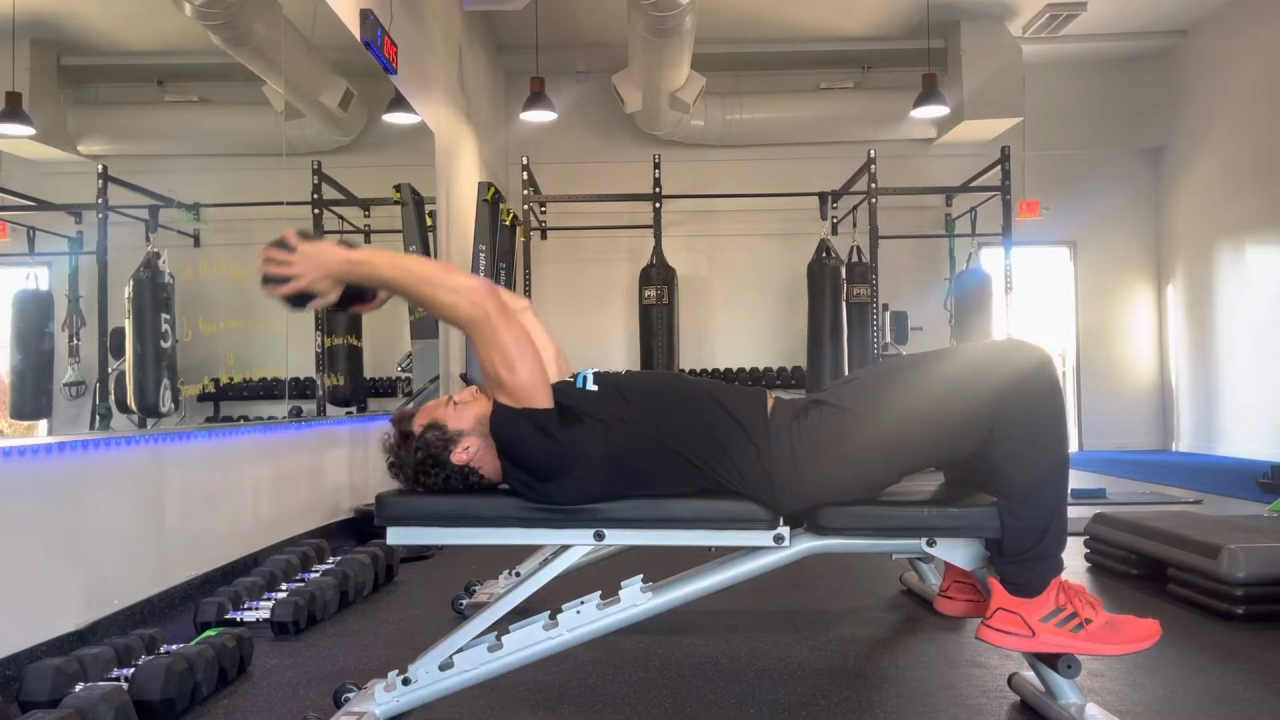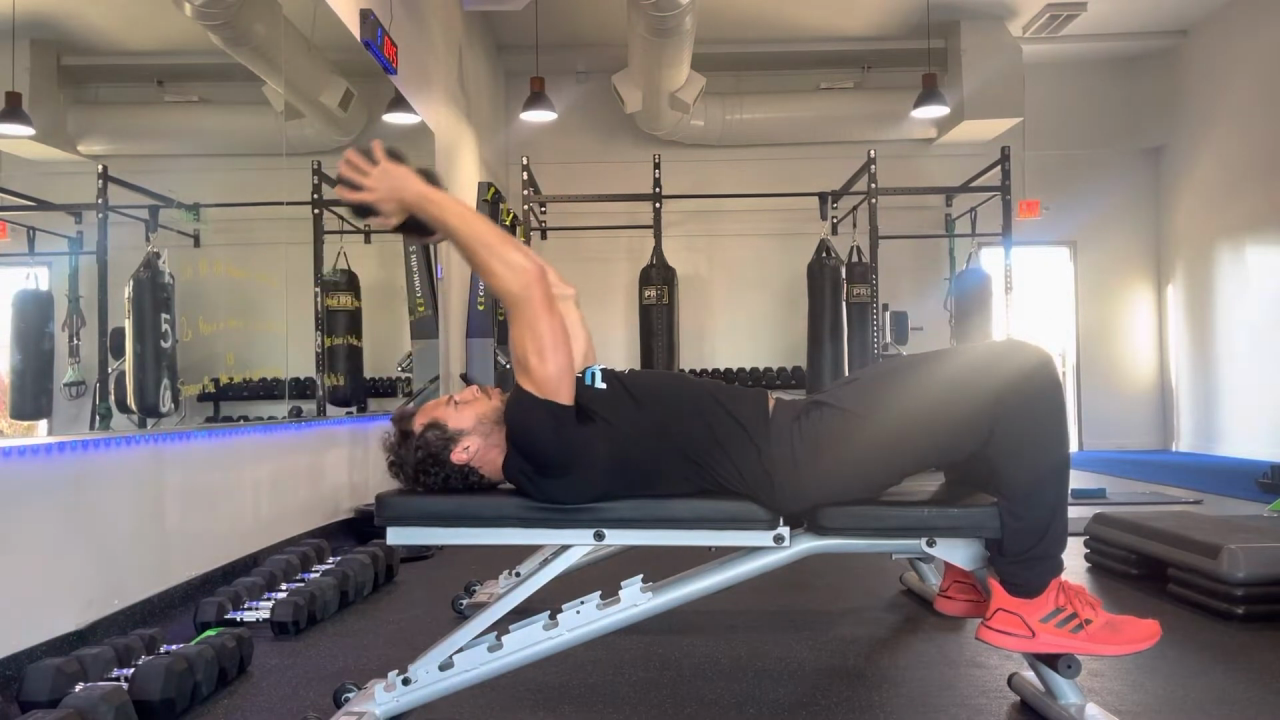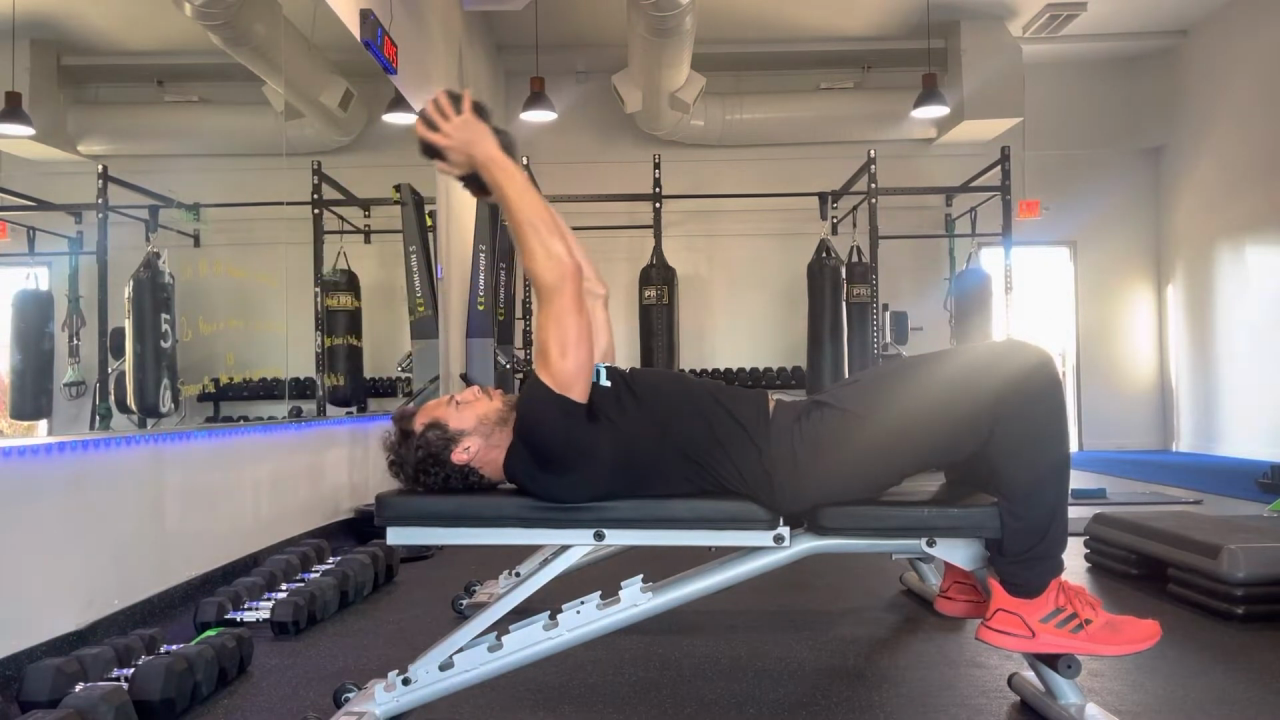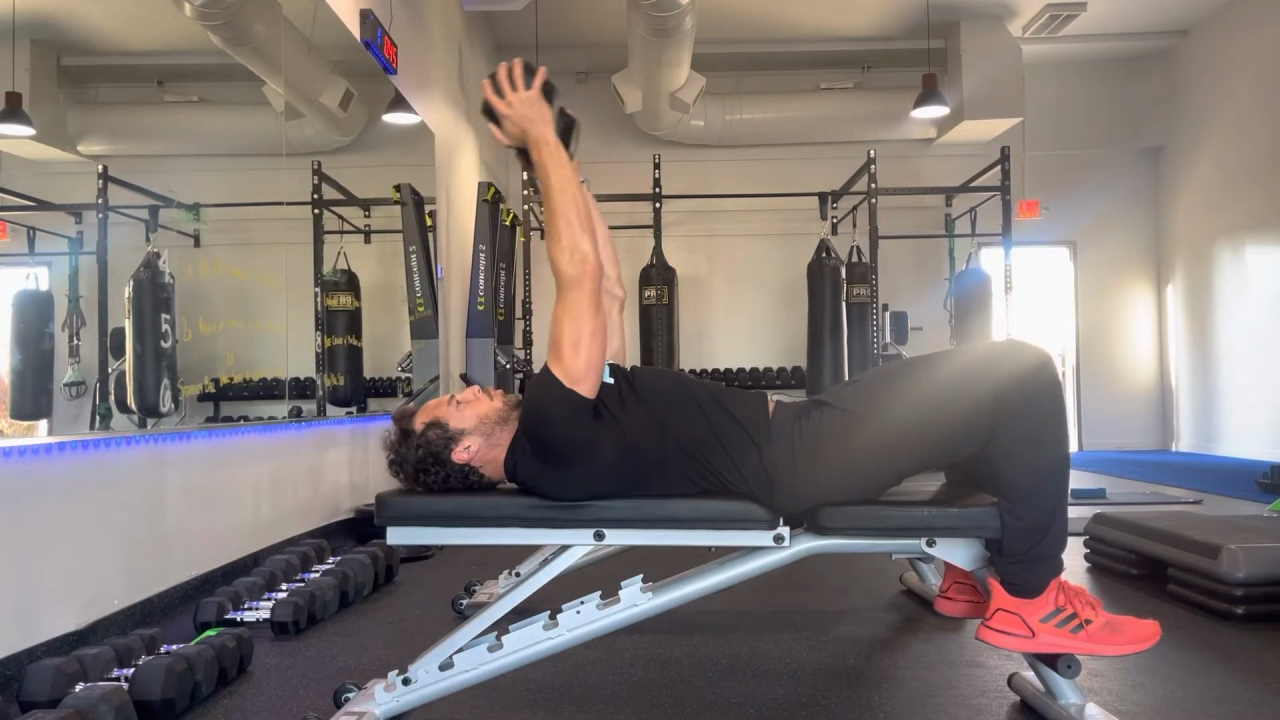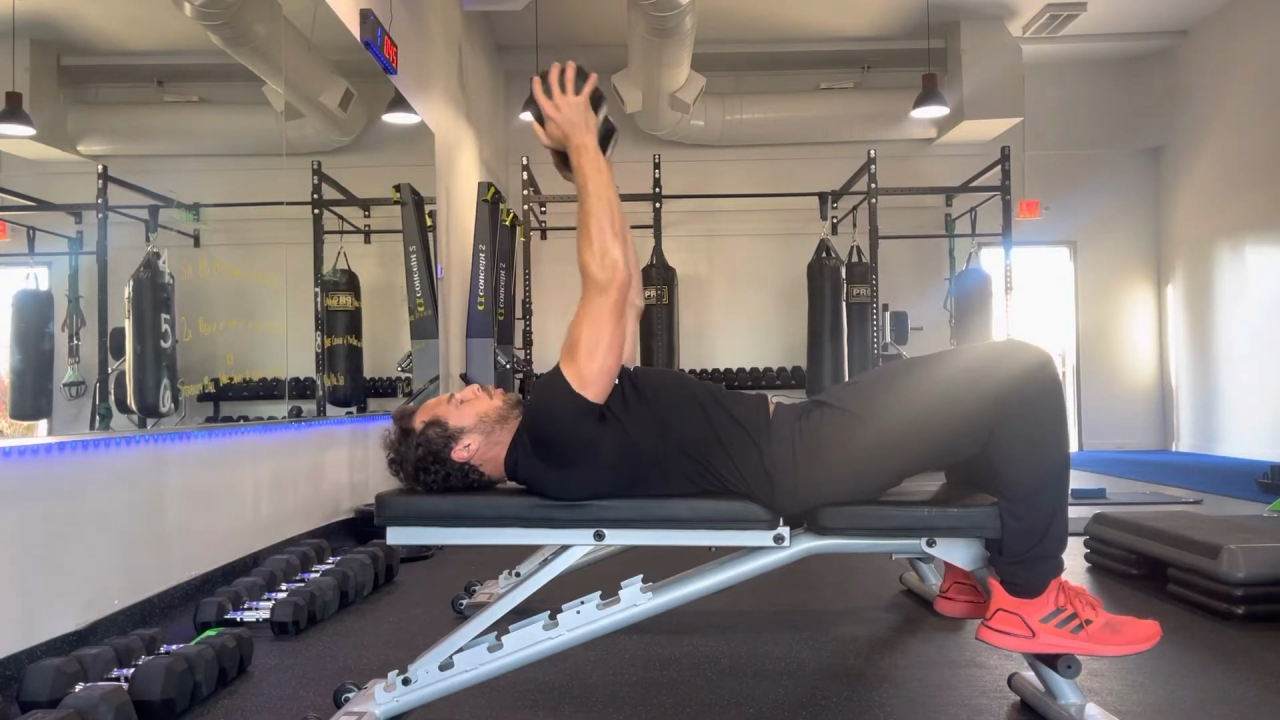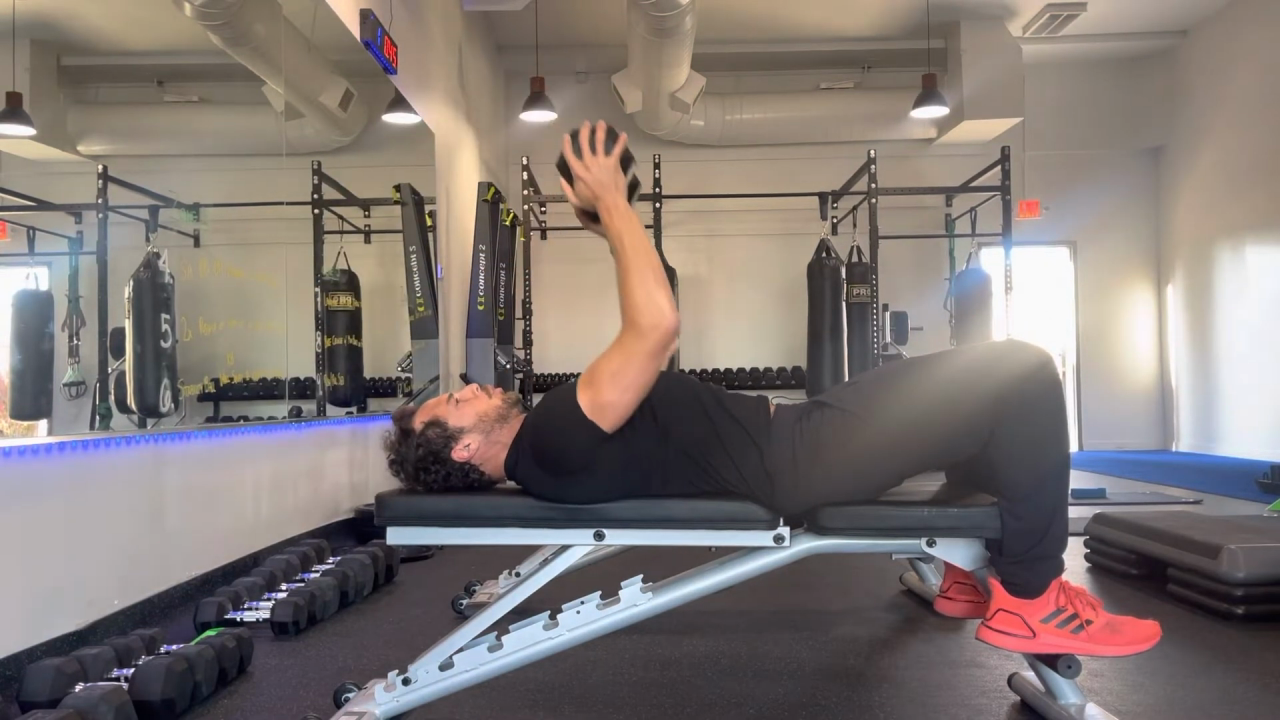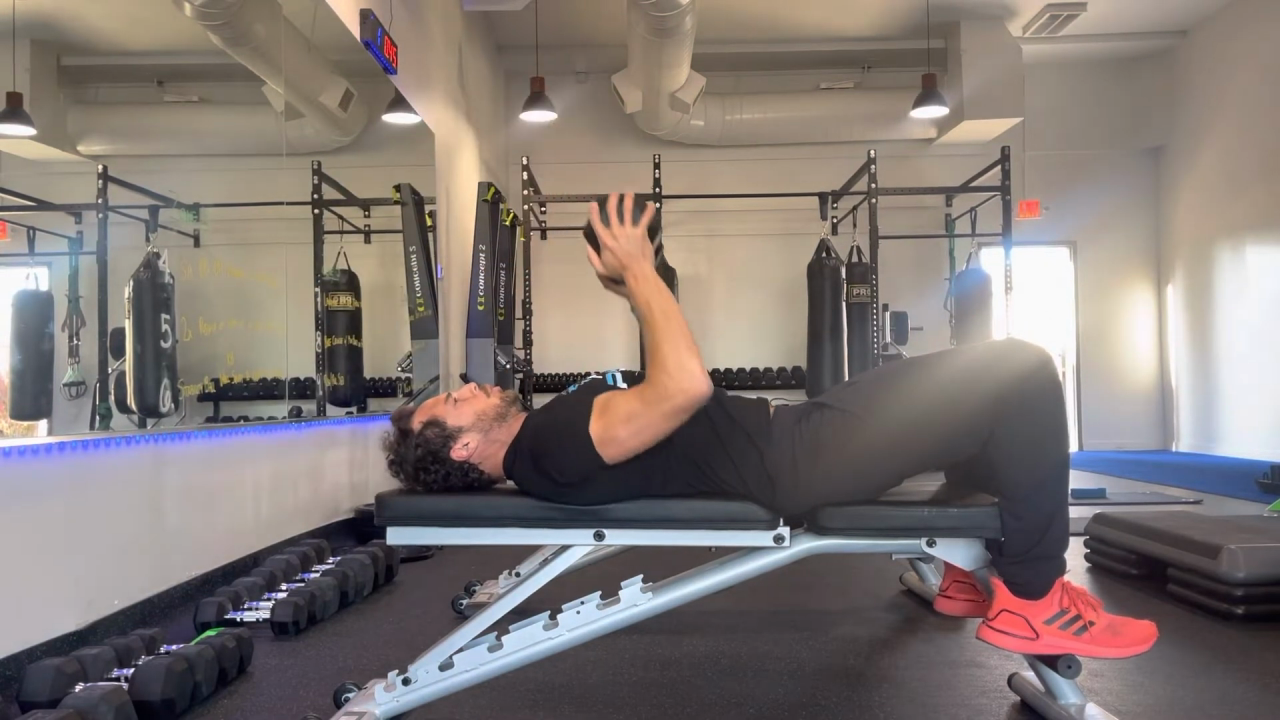
dt=0.2s
person 1, frame 1
left shoulder: (546, 430)
right shoulder: (542, 457)
left elbow: (505, 313)
right elbow: (485, 306)
left wrist: (356, 267)
right wrist: (347, 261)
left hip: (794, 424)
right hip: (798, 455)
left knee: (990, 377)
right knee: (1021, 373)
left ankle: (974, 569)
right ankle: (1026, 597)
person 1, frame 2
left shoulder: (549, 434)
right shoulder: (546, 452)
left elbow: (554, 297)
right elbow: (529, 287)
left wrist: (425, 205)
right wrist: (417, 194)
left hip: (797, 425)
right hip: (801, 457)
left knee: (994, 378)
right knee: (1022, 375)
left ankle: (976, 569)
right ankle: (1027, 600)
person 1, frame 3
left shoulder: (552, 433)
right shoulder: (550, 448)
left elbow: (584, 289)
right elbow: (561, 283)
left wrist: (491, 166)
right wrist: (487, 156)
left hip: (799, 427)
right hip: (802, 457)
left knee: (990, 382)
right knee: (1023, 375)
left ankle: (978, 570)
right ankle: (1027, 601)
person 1, frame 4
left shoulder: (551, 428)
right shoulder: (552, 442)
left elbow: (603, 286)
right elbow: (579, 272)
left wrist: (548, 149)
right wrist: (539, 136)
left hip: (799, 428)
right hip: (802, 458)
left knee: (984, 389)
right knee: (1021, 376)
left ankle: (978, 565)
right ankle: (1027, 597)
person 1, frame 5
left shoulder: (550, 430)
right shoulder: (552, 439)
left elbow: (620, 294)
right elbow: (609, 280)
left wrist: (581, 159)
right wrist: (582, 144)
left hip: (798, 430)
right hip: (799, 460)
left knee: (986, 391)
right knee: (1022, 375)
left ankle: (977, 571)
right ankle: (1029, 600)
person 1, frame 6
left shoulder: (554, 427)
right shoulder: (554, 447)
left elbow: (640, 337)
right elbow: (657, 322)
left wrist: (606, 215)
right wrist: (610, 200)
left hip: (795, 428)
right hip: (799, 459)
left knee: (988, 389)
right knee: (1022, 376)
left ankle: (975, 572)
right ankle: (1029, 600)
person 1, frame 7
left shoulder: (555, 427)
right shoulder: (551, 451)
left elbow: (663, 386)
right elbow: (688, 383)
left wrist: (629, 285)
right wrist: (637, 267)
left hip: (795, 426)
right hip: (800, 460)
left knee: (984, 381)
right knee: (1021, 373)
left ankle: (972, 570)
right ankle: (1030, 600)
